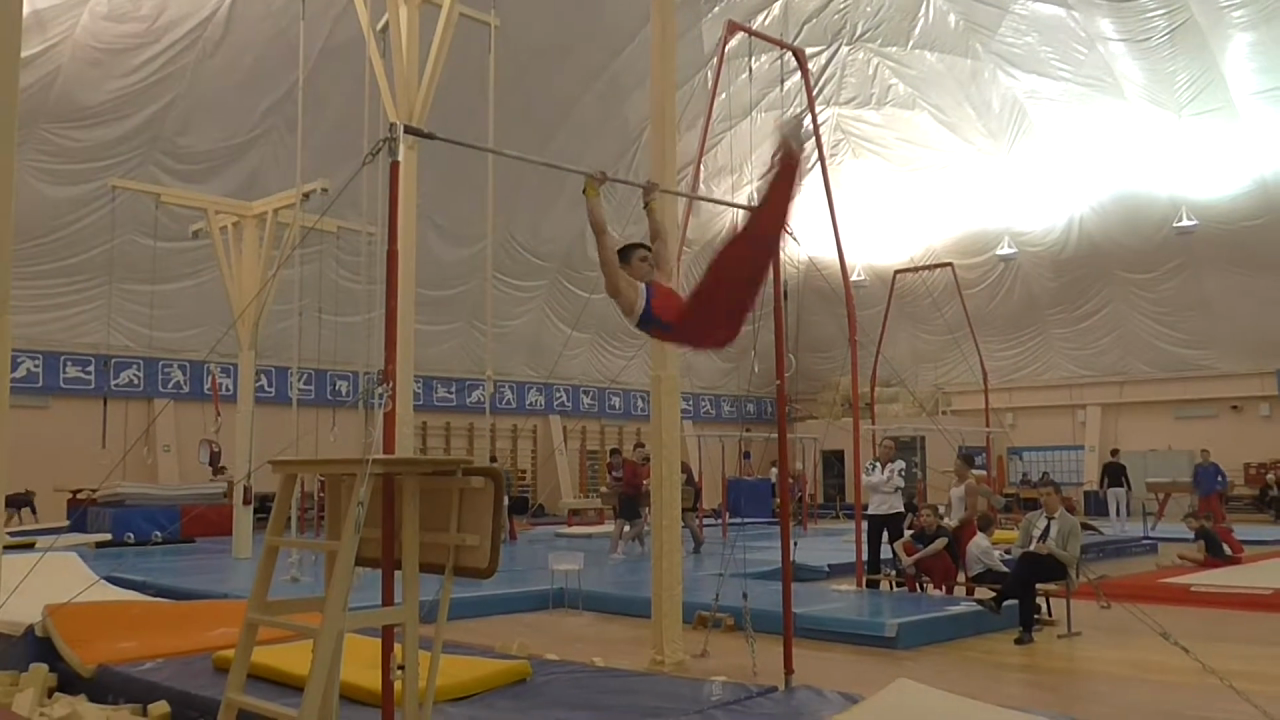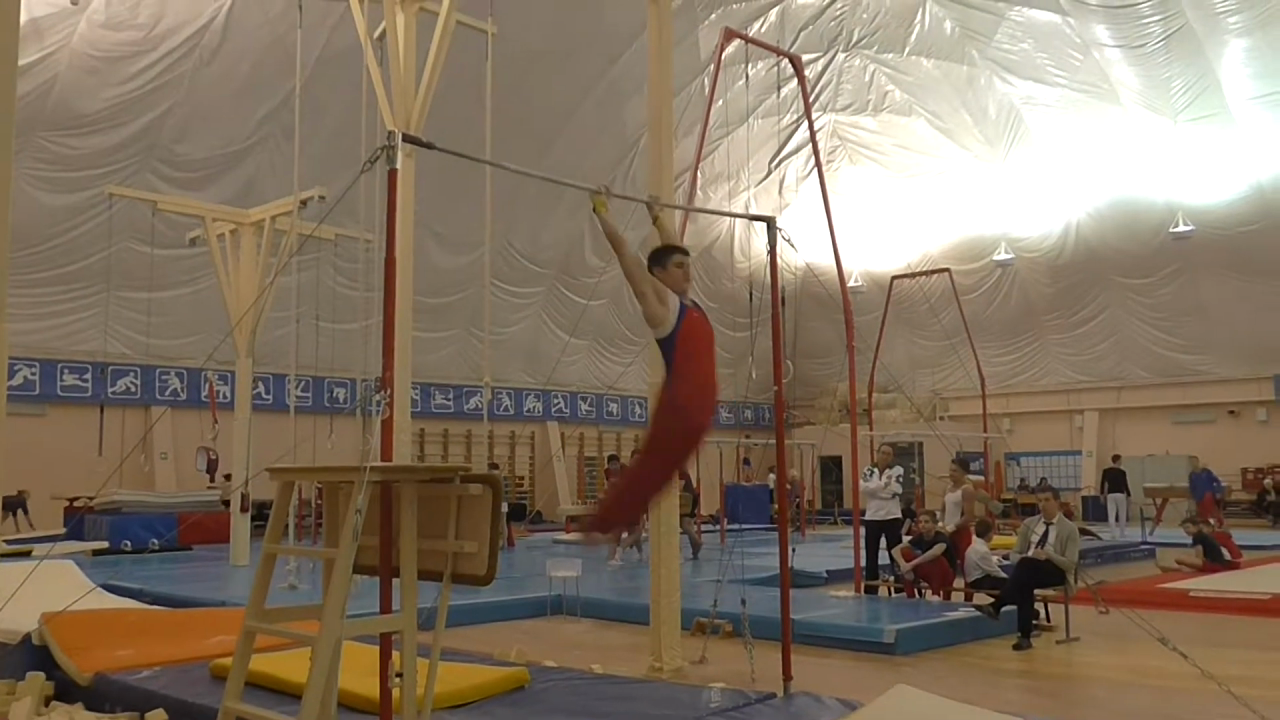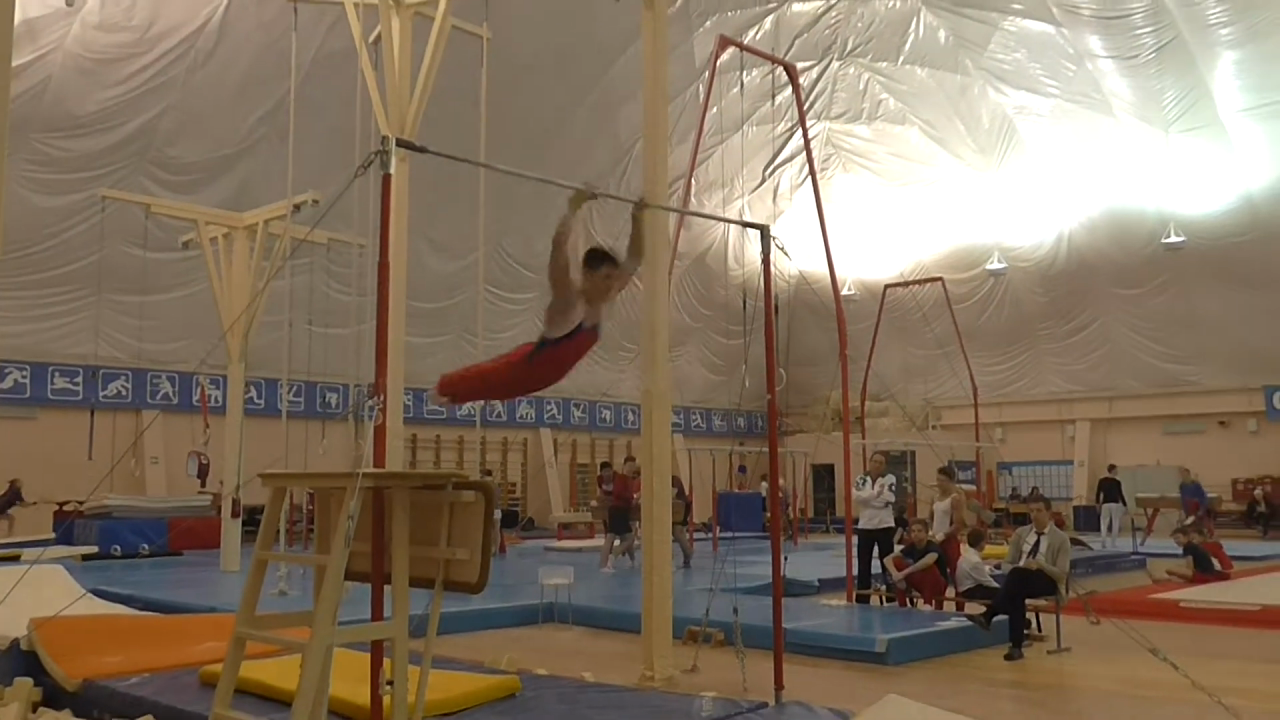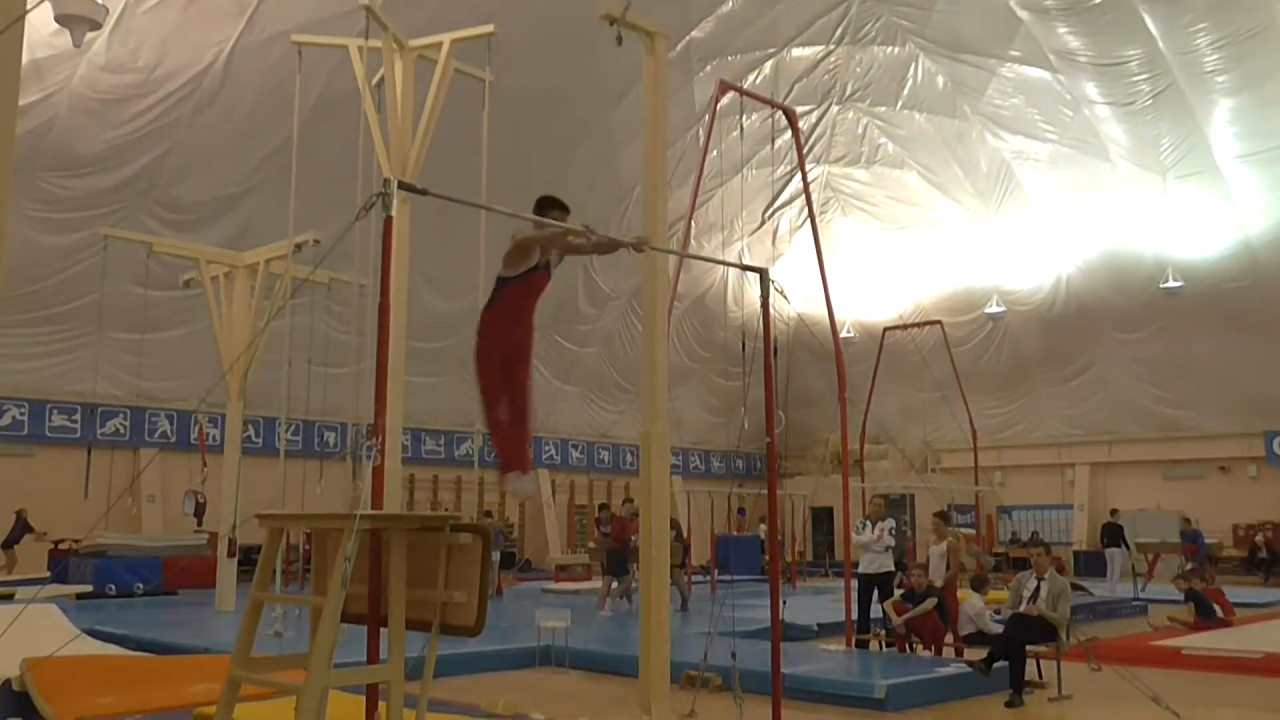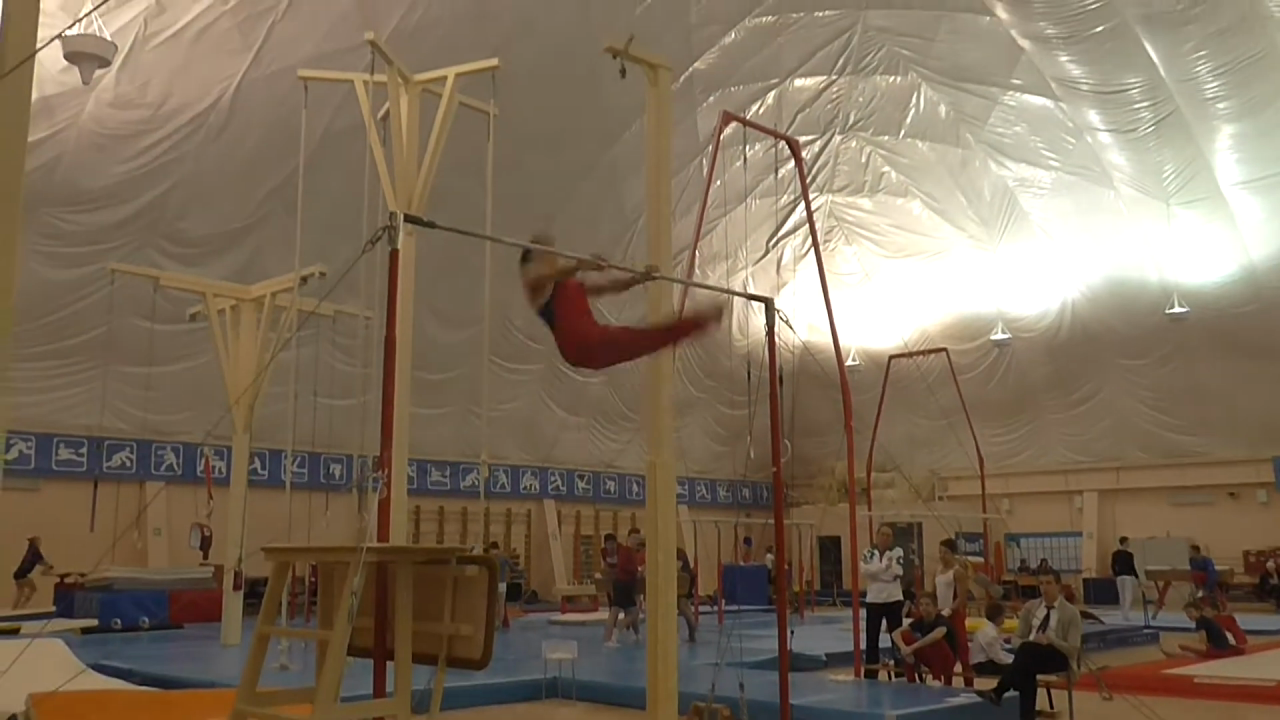
dt=0.3s
person 1, frame 1
left shoulder: (662, 280)
right shoulder: (622, 289)
left elbow: (662, 238)
right elbow: (602, 235)
left wrist: (650, 204)
right wrist: (592, 194)
right hip: (687, 327)
person 1, frame 2
left shoulder: (685, 297)
right shoulder: (656, 297)
left elbow: (669, 251)
right elbow: (621, 248)
left wrist: (657, 219)
right wrist: (601, 211)
left hip: (701, 398)
right hip: (681, 398)
left knee: (667, 464)
right knee: (656, 464)
right ankle: (603, 522)
person 1, frame 3
left shoulder: (601, 301)
right shoulder: (567, 298)
left elbow: (634, 259)
right elbow: (559, 245)
left wrist: (637, 219)
right wrist: (574, 207)
left hip: (542, 373)
right hip: (526, 367)
right knee: (480, 383)
right ankle: (446, 388)
person 1, frame 4
left shoulder: (558, 248)
right shoulder: (522, 245)
left elbow: (597, 248)
right elbow: (534, 238)
left wrist: (626, 243)
right wrist: (560, 233)
left hip: (522, 332)
right hip: (495, 329)
left knee: (518, 406)
right knee: (495, 399)
left ankle: (519, 470)
right ankle: (512, 470)
person 1, frame 5
left shoulder: (566, 283)
right shoulder: (534, 280)
left elbow: (600, 288)
right elbow: (552, 275)
left wrist: (636, 279)
right wrist: (579, 265)
left hip: (591, 339)
right hip: (581, 342)
